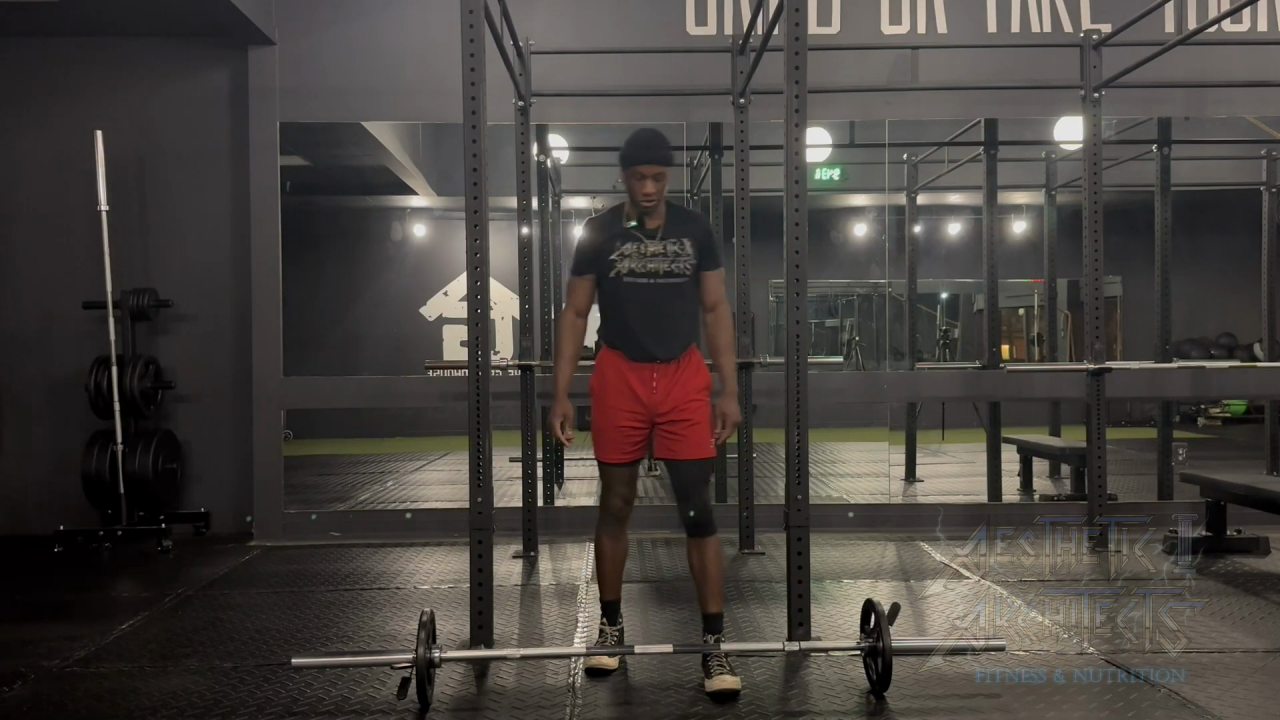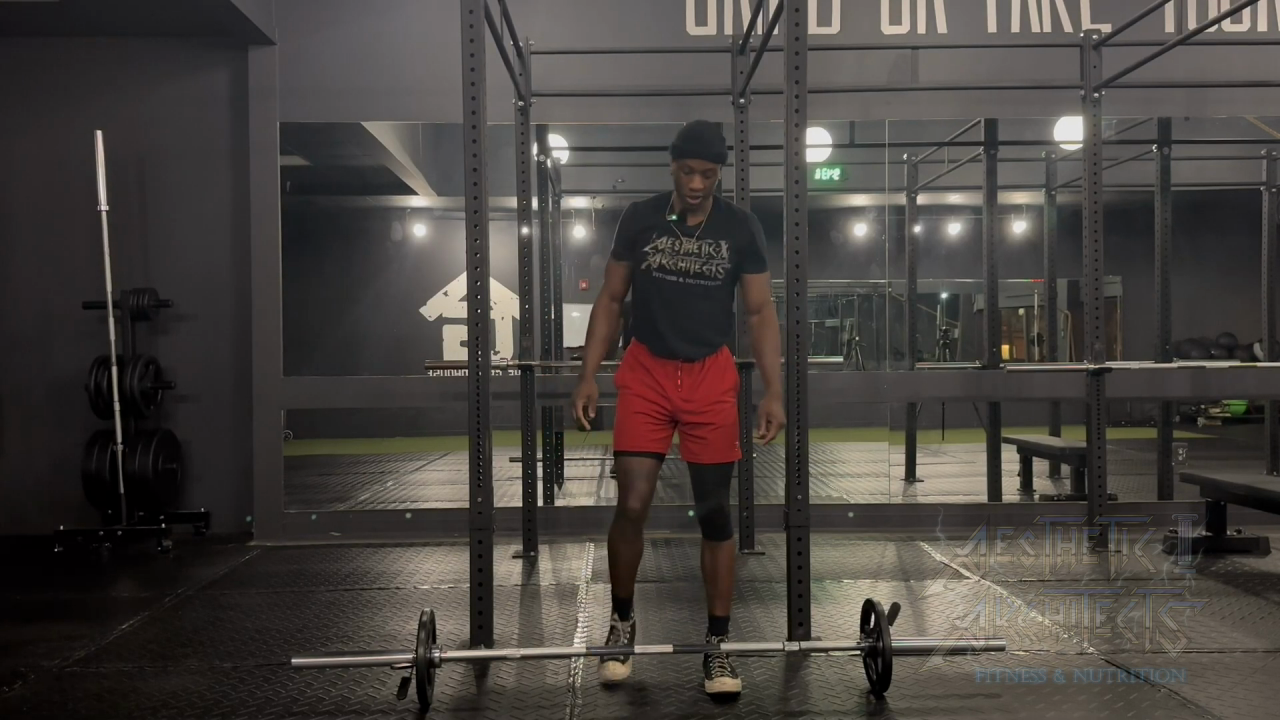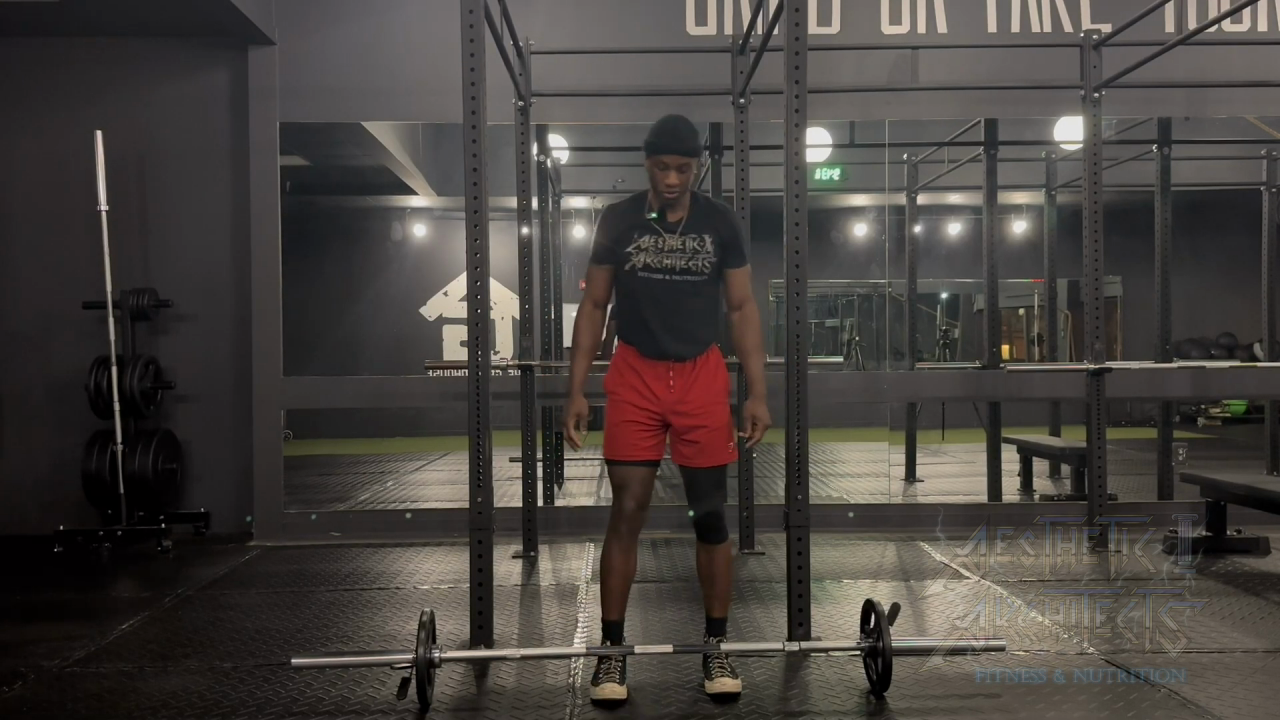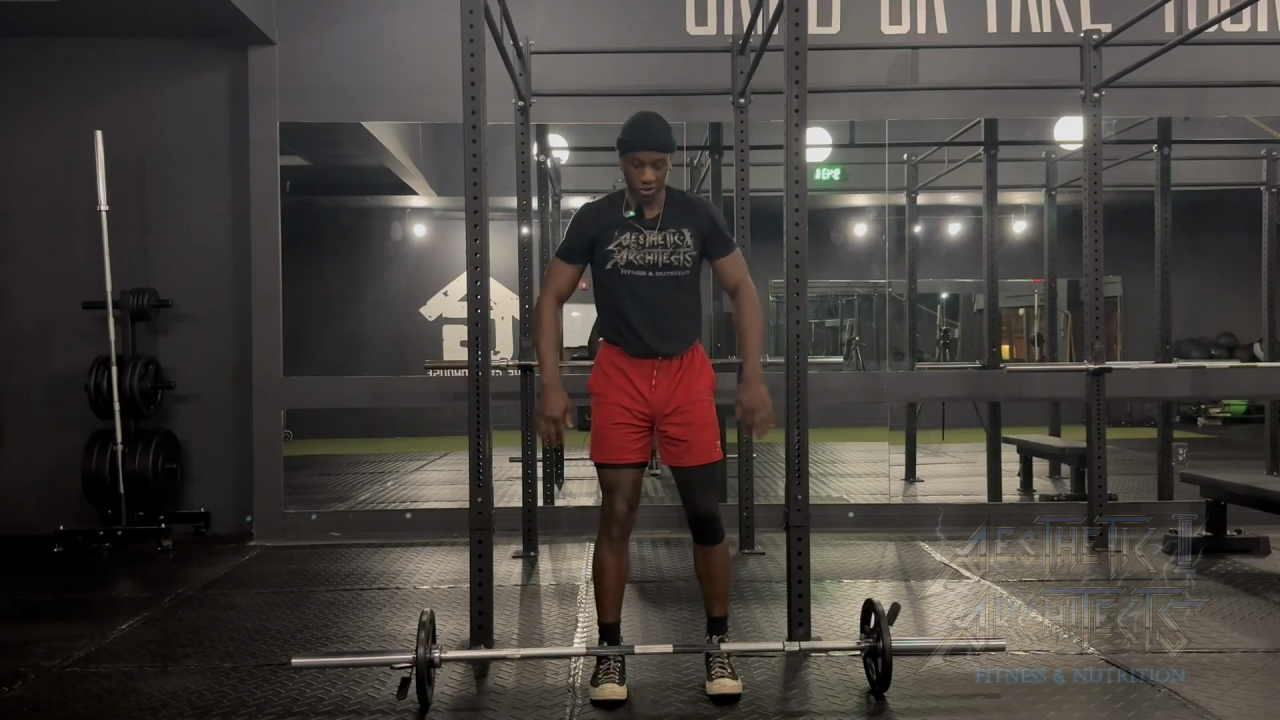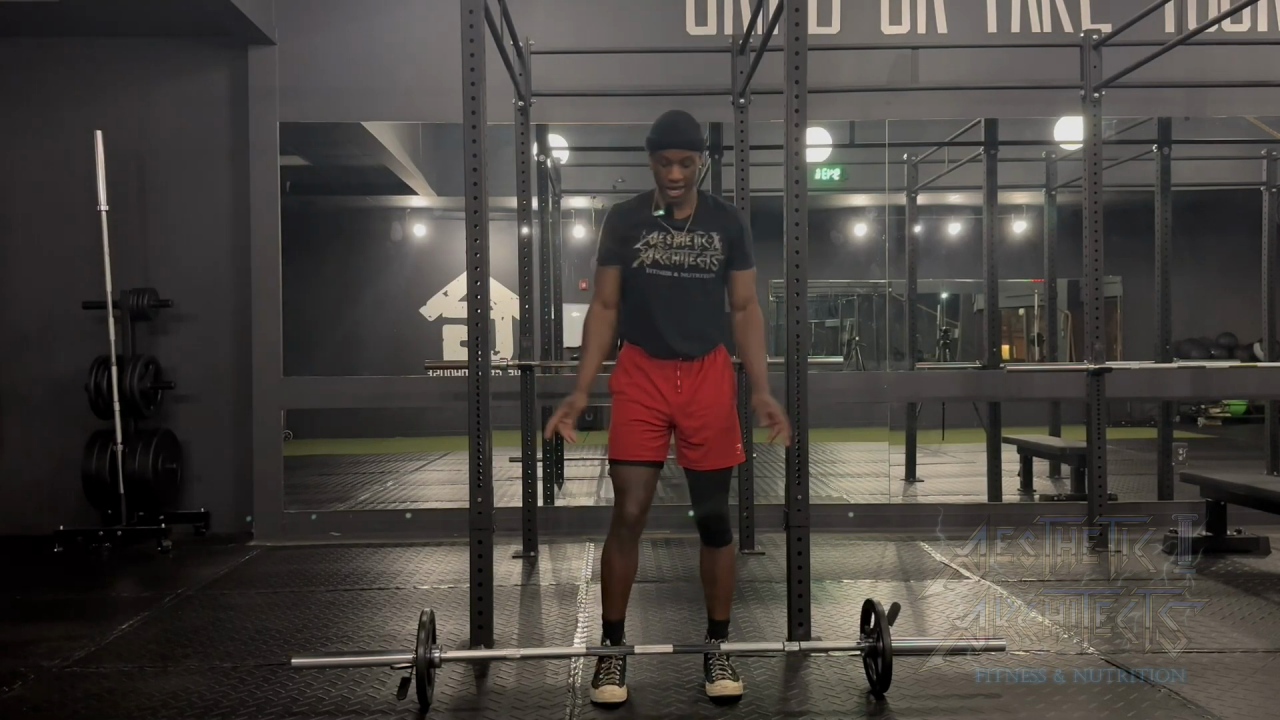
dt=0.4s
person 1, frame 1
left shoulder: (696, 229)
right shoulder: (598, 231)
left elbow: (716, 310)
right elbow: (575, 314)
left wrist: (729, 390)
right wrist: (561, 393)
left hip: (685, 378)
right hip: (620, 379)
left knee: (699, 511)
right knee: (614, 507)
left ankle: (713, 644)
right ankle: (611, 625)
person 1, frame 2
left shoulder: (740, 228)
right shoulder: (639, 218)
left elbow: (760, 312)
right elbow: (611, 299)
left wrist: (773, 392)
right wrist: (588, 375)
left hip: (711, 378)
right hip: (645, 374)
left knee: (715, 514)
right knee: (631, 507)
left ankle: (717, 646)
right ankle: (622, 621)
person 1, frame 3
left shoulder: (720, 222)
right shoulder: (616, 220)
left elbow: (743, 308)
right elbow: (593, 306)
left wrist: (757, 393)
right wrist: (576, 390)
left hip: (702, 377)
right hip: (634, 379)
left knee: (710, 515)
right knee: (627, 514)
left ankle: (715, 646)
right ankle: (612, 649)
person 1, frame 4
left shoulder: (699, 215)
right shoulder: (593, 220)
left elbow: (741, 290)
right elbow: (551, 299)
left wrist: (753, 376)
right wrist: (551, 386)
left hip: (686, 376)
right hip: (619, 378)
left knee: (706, 514)
right knee: (617, 516)
left ankle: (718, 643)
right ankle: (610, 650)
person 1, frame 5
left shoulder: (728, 222)
right shoulder: (624, 221)
left elbow: (746, 310)
right elbow: (605, 309)
left wrist: (760, 389)
right wrist: (581, 389)
left hip: (710, 378)
right hip: (641, 378)
left knee: (714, 517)
right knee: (628, 516)
left ankle: (717, 647)
right ankle: (612, 650)
